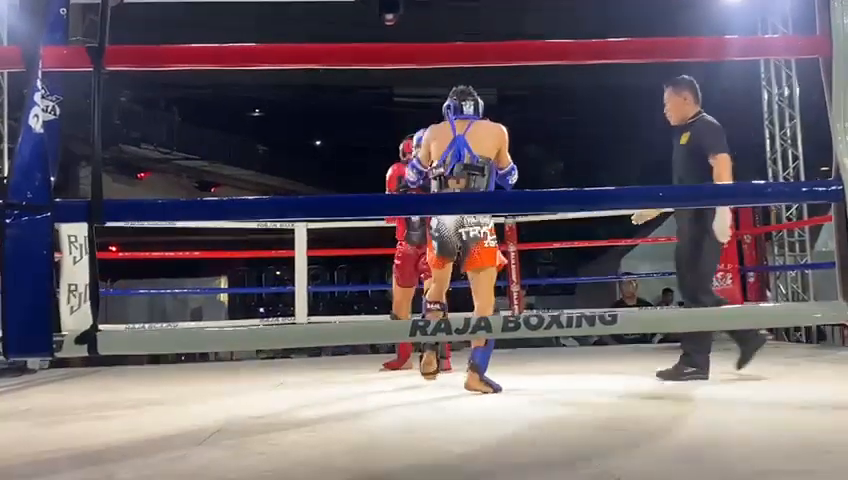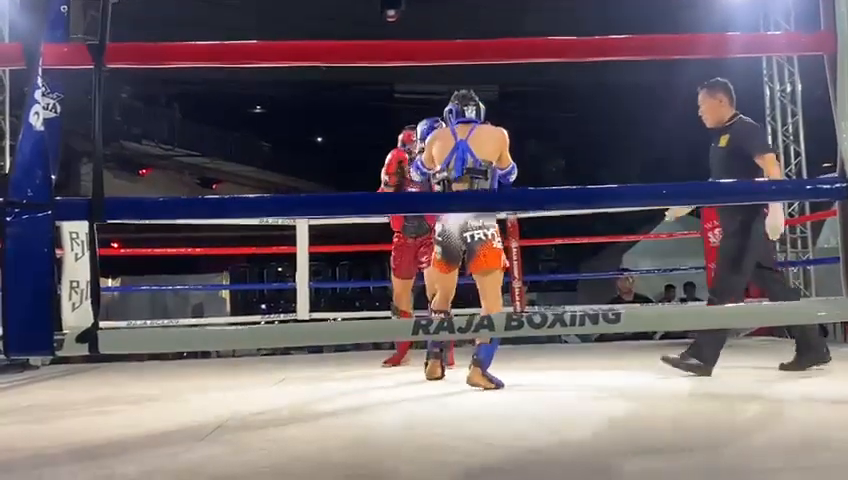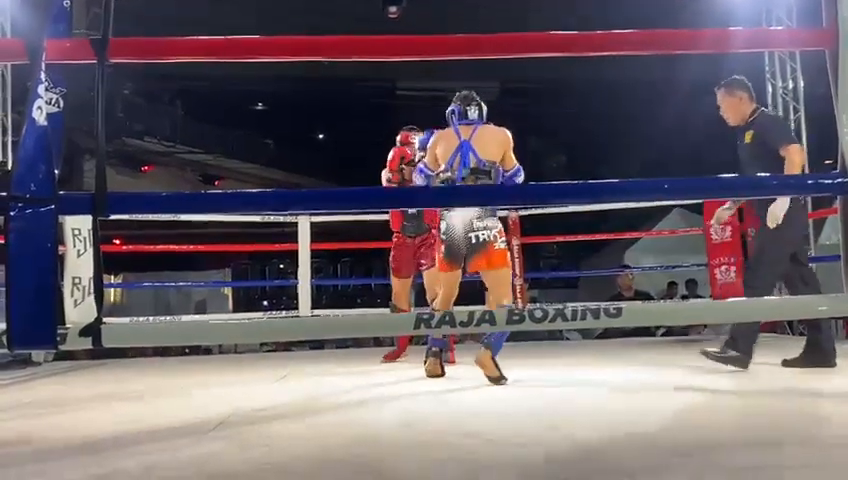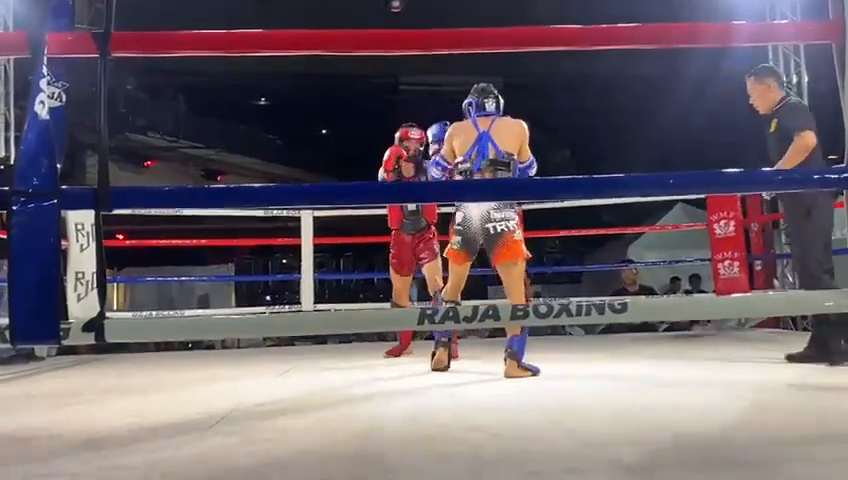
dt=0.2s
person 1, frame 1
left shoulder: (706, 126)
right shoulder: (684, 132)
left elbow: (722, 166)
left wrist: (722, 210)
right wrist: (654, 208)
left hip: (704, 218)
right hip: (691, 219)
left knee: (695, 289)
right knee: (694, 288)
left ankle: (695, 363)
right ankle: (747, 336)
person 1, frame 2
left shoulder: (745, 128)
right shoulder: (720, 137)
left elbow: (770, 165)
right elbow: (717, 183)
left wrist: (775, 207)
right wrist: (687, 205)
left hip: (750, 221)
right hip: (736, 222)
left knee: (725, 288)
right knee: (773, 285)
left ankle: (702, 356)
right ankle: (813, 346)
person 1, frame 3
left shoulder: (768, 122)
right shoulder: (747, 132)
left elbow: (796, 155)
left wrist: (782, 199)
right wrist: (730, 207)
left hip: (781, 213)
right hip: (772, 214)
left knee: (757, 277)
right knee: (799, 278)
left ankle: (738, 348)
right ankle: (821, 348)
person 1, frame 4
left shoulder: (792, 108)
right shoulder: (779, 117)
left elbow: (807, 140)
left wrist: (774, 173)
left hip: (809, 200)
right hip: (800, 202)
left knee: (814, 269)
right knee: (810, 271)
person 2, frame 1
left shoulder: (434, 133)
right shoulder: (496, 131)
left elbow: (413, 175)
right elbow: (509, 177)
left hip: (442, 221)
right hip: (476, 222)
left knee: (438, 287)
right knee: (484, 301)
left ankle: (430, 354)
right ankle: (476, 373)
person 2, frame 2
left shoulder: (437, 137)
right shoulder: (497, 135)
left elbow: (419, 176)
right elbow: (508, 176)
left wrist: (423, 147)
left hip: (446, 224)
right hip: (480, 225)
left knee: (443, 295)
right knee: (493, 304)
left ankle: (434, 361)
right ankle: (479, 368)
person 2, frame 3
left shoulder: (440, 138)
right shoulder: (500, 135)
left elbow: (421, 178)
right elbow: (515, 177)
left wrist: (425, 151)
left hip: (450, 223)
right hip: (484, 223)
left knee: (446, 294)
right knee: (502, 297)
left ankle: (433, 359)
right ankle: (488, 352)
person 2, frame 4
left shoulder: (456, 130)
right shoulder: (517, 127)
left elbow: (437, 174)
right elbow: (528, 170)
left hip: (465, 215)
right hip: (502, 215)
left knee: (453, 288)
right knee: (516, 293)
left ankle: (440, 350)
right ankle: (514, 360)
person 3, frame 1
right shoulder: (398, 183)
right elbow: (391, 216)
right wrist: (392, 188)
right hip: (406, 249)
right knee: (399, 305)
left ankle: (443, 355)
right ankle: (404, 356)
person 3, frame 2
right shoulder: (391, 172)
right wrist: (389, 179)
left hip: (427, 238)
right hip: (402, 241)
left knee: (434, 289)
right knee: (400, 298)
left ankle: (445, 347)
right ankle: (402, 350)
person 3, frame 3
right shoulder: (391, 173)
right wrist: (392, 172)
left hip: (427, 238)
right hip: (402, 241)
left knee: (434, 290)
right knee: (399, 295)
left ankle: (446, 346)
right ankle: (401, 346)
person 3, frame 4
right shoulder: (387, 170)
right wrist: (390, 167)
left hip: (426, 234)
right hip: (401, 237)
left knee: (436, 285)
right knee: (399, 293)
right ankle: (405, 342)
